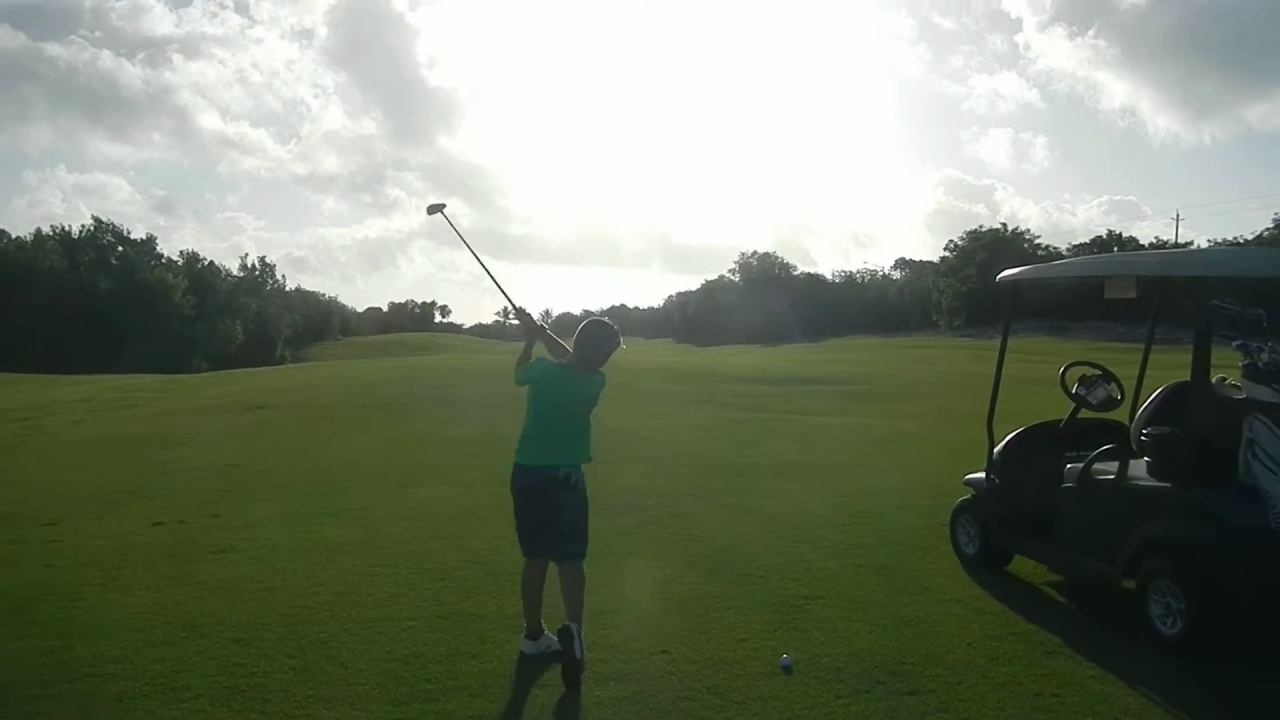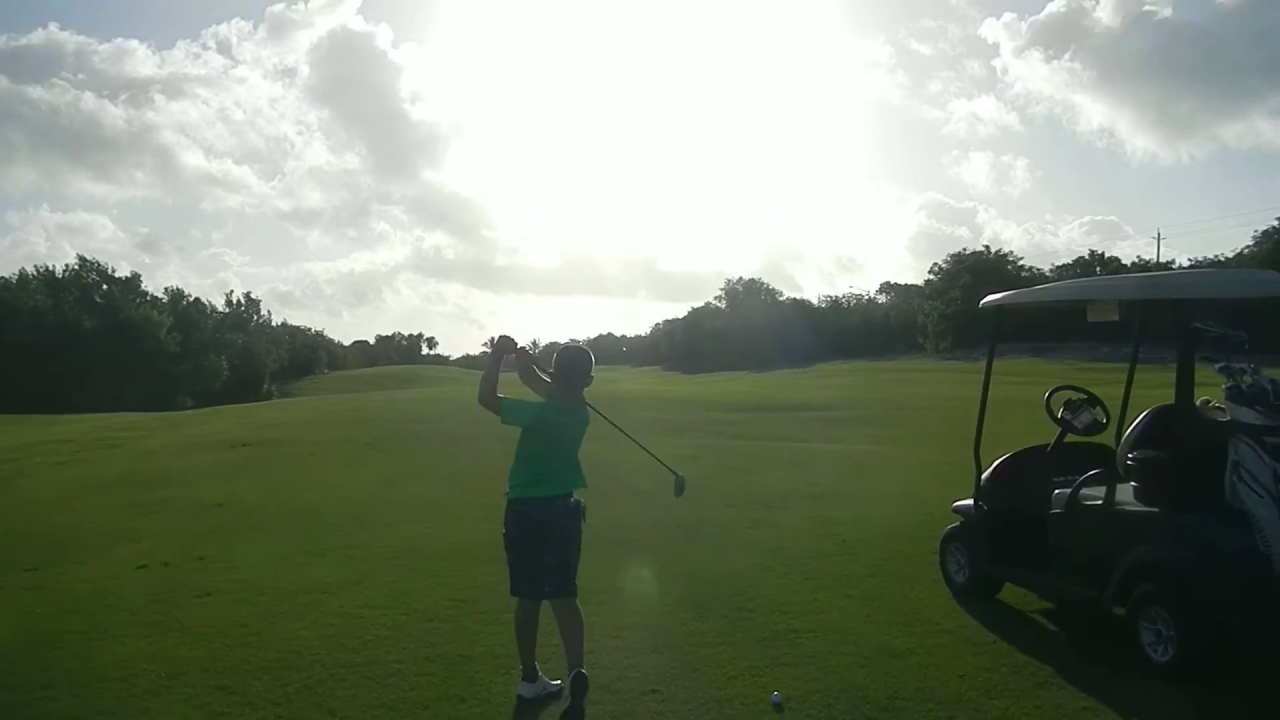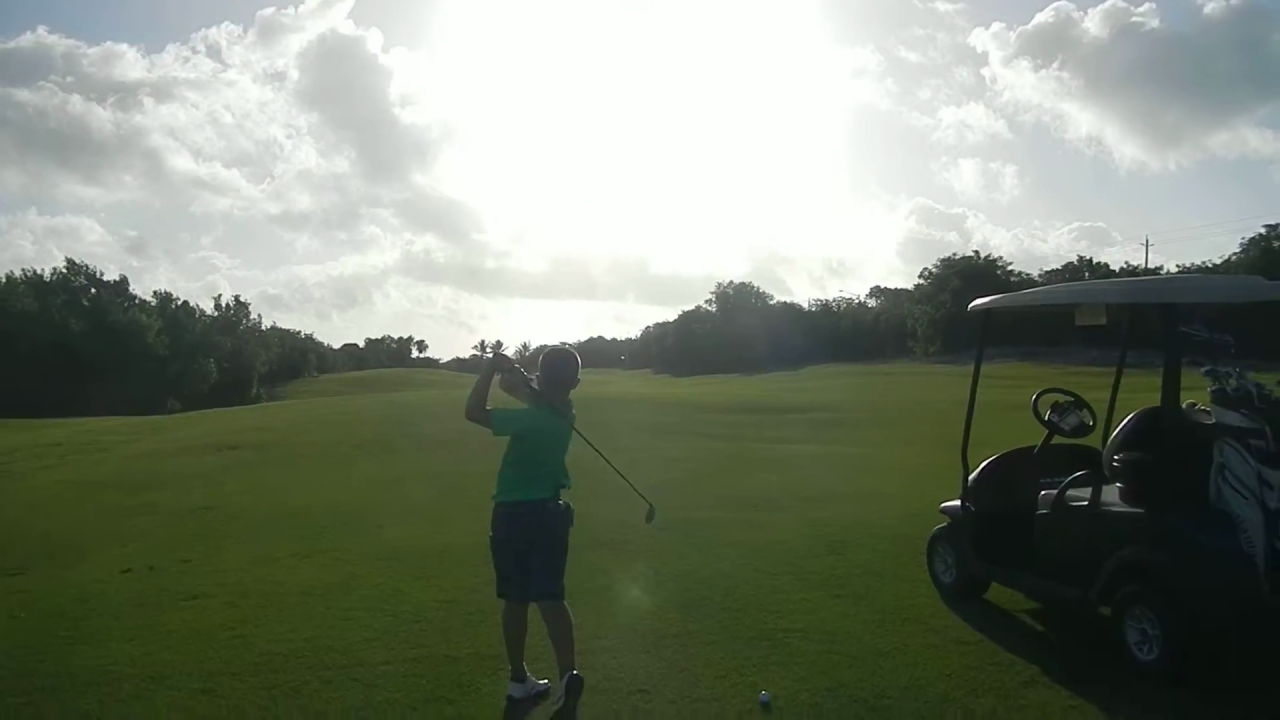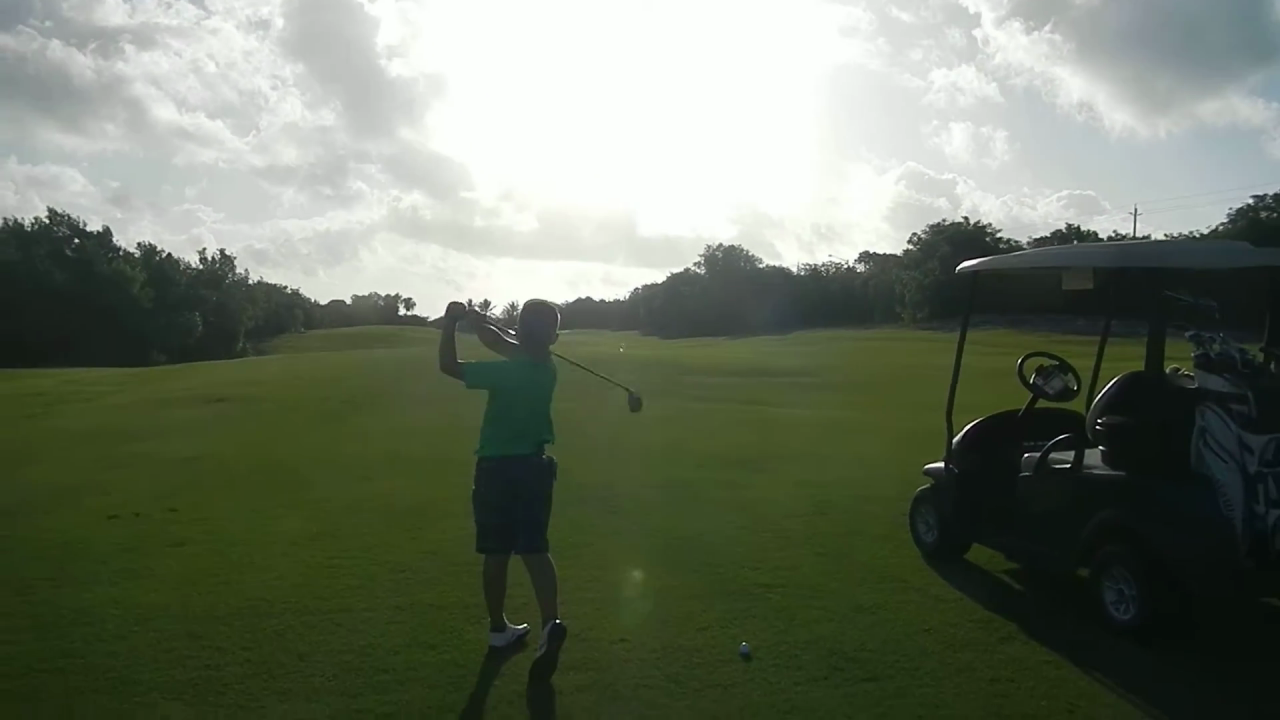
dt=0.3s
person 1, frame 1
left shoulder: (543, 373)
right shoulder: (594, 382)
left elbow: (521, 369)
left wrist: (530, 336)
right wrist: (538, 331)
left hip: (526, 474)
right hip: (563, 478)
left knee: (536, 558)
right knee: (569, 558)
left ankle: (534, 635)
right ankle: (572, 628)
person 1, frame 2
left shoulder: (541, 413)
right shoulder: (580, 411)
left elbow: (486, 398)
right elbow: (541, 385)
left wrist: (498, 355)
right wrist: (520, 355)
left hip: (523, 511)
right hip: (562, 510)
left knee: (527, 598)
right knee: (563, 596)
left ankle: (530, 677)
right ankle: (576, 671)
person 1, frame 3
left shoulder: (532, 418)
right shoulder: (562, 411)
left elbow: (474, 412)
right elbow: (516, 386)
left wrist: (491, 369)
right wrist: (508, 371)
left hip: (512, 513)
right hip: (548, 511)
left knee: (515, 598)
right knee: (551, 596)
left ankle: (519, 677)
right ankle: (567, 674)
person 1, frame 4
left shoulder: (506, 371)
right shoulder: (545, 366)
left elbow: (448, 365)
right elbow: (501, 342)
left wrist: (450, 322)
right wrist: (477, 319)
left hip: (495, 468)
right hip: (533, 466)
left knee: (496, 552)
right knee: (535, 550)
left ankle: (499, 627)
right ankle: (550, 623)
